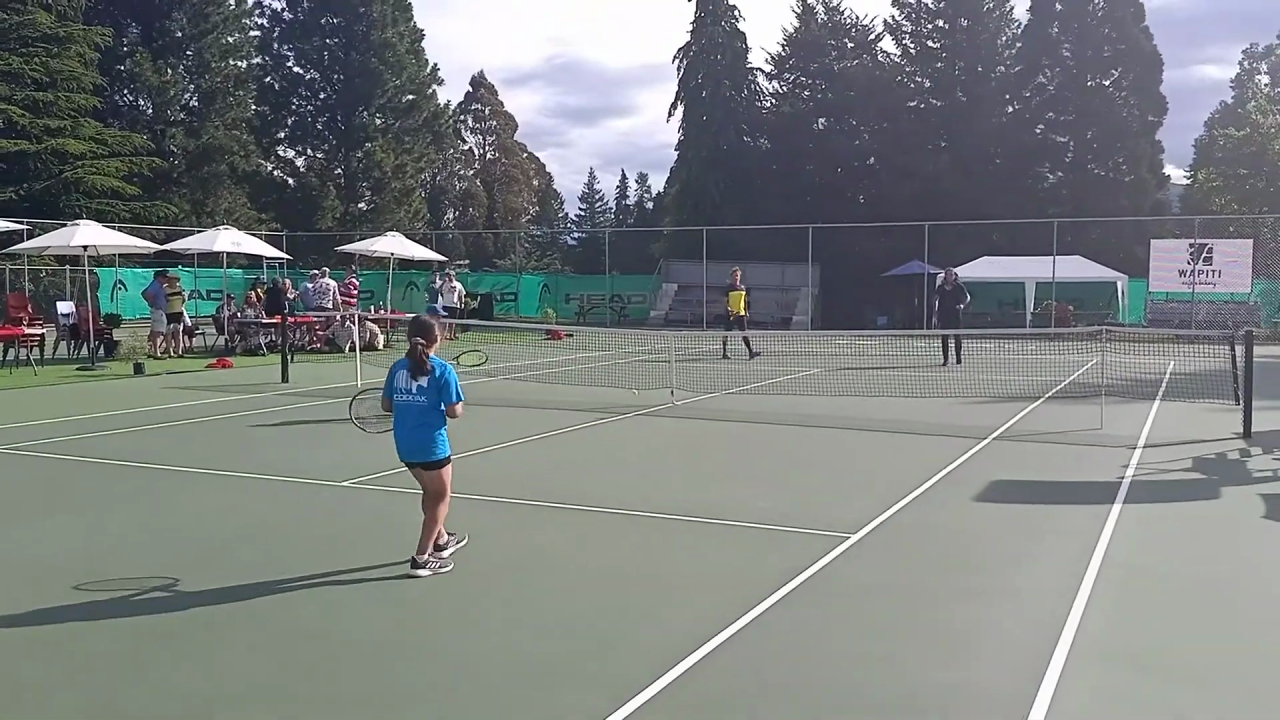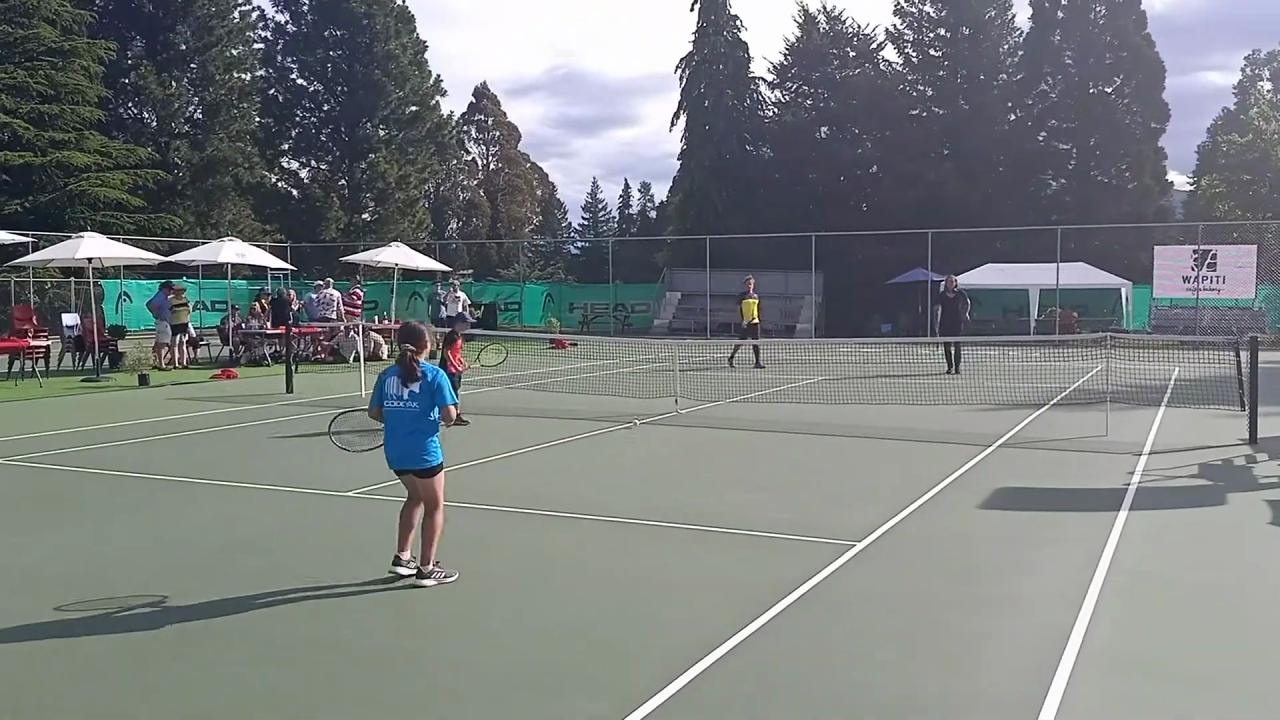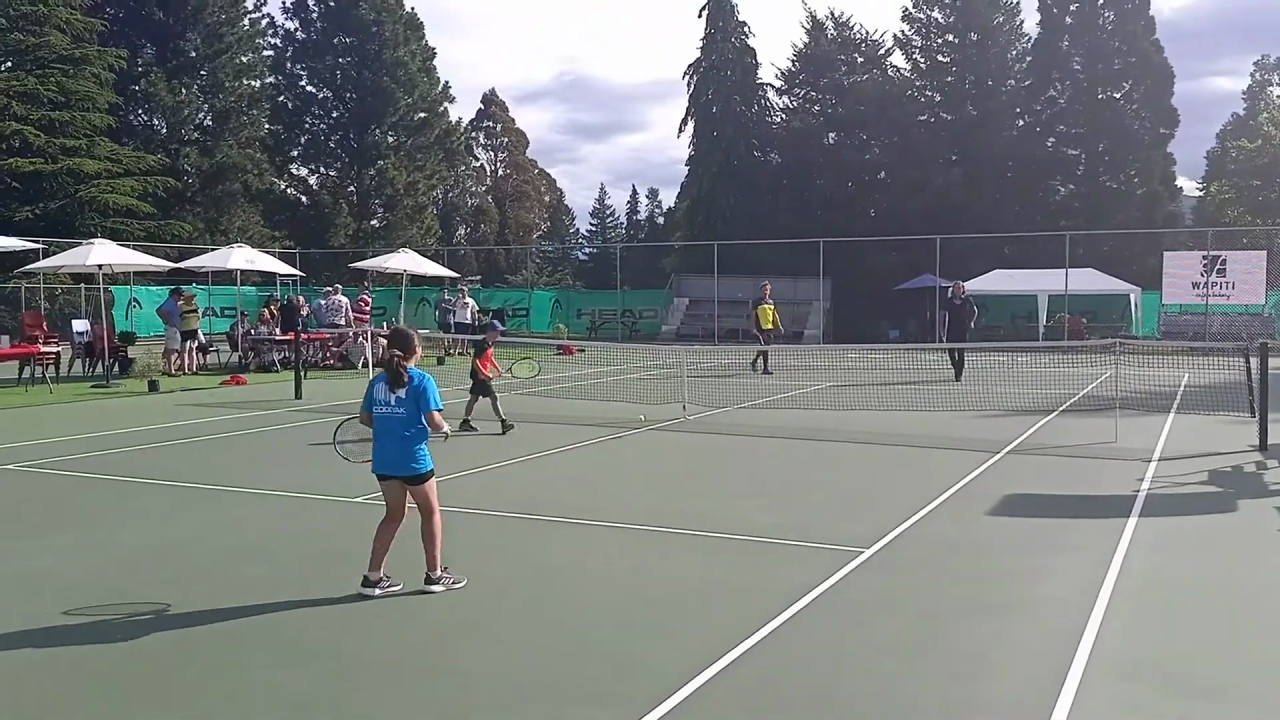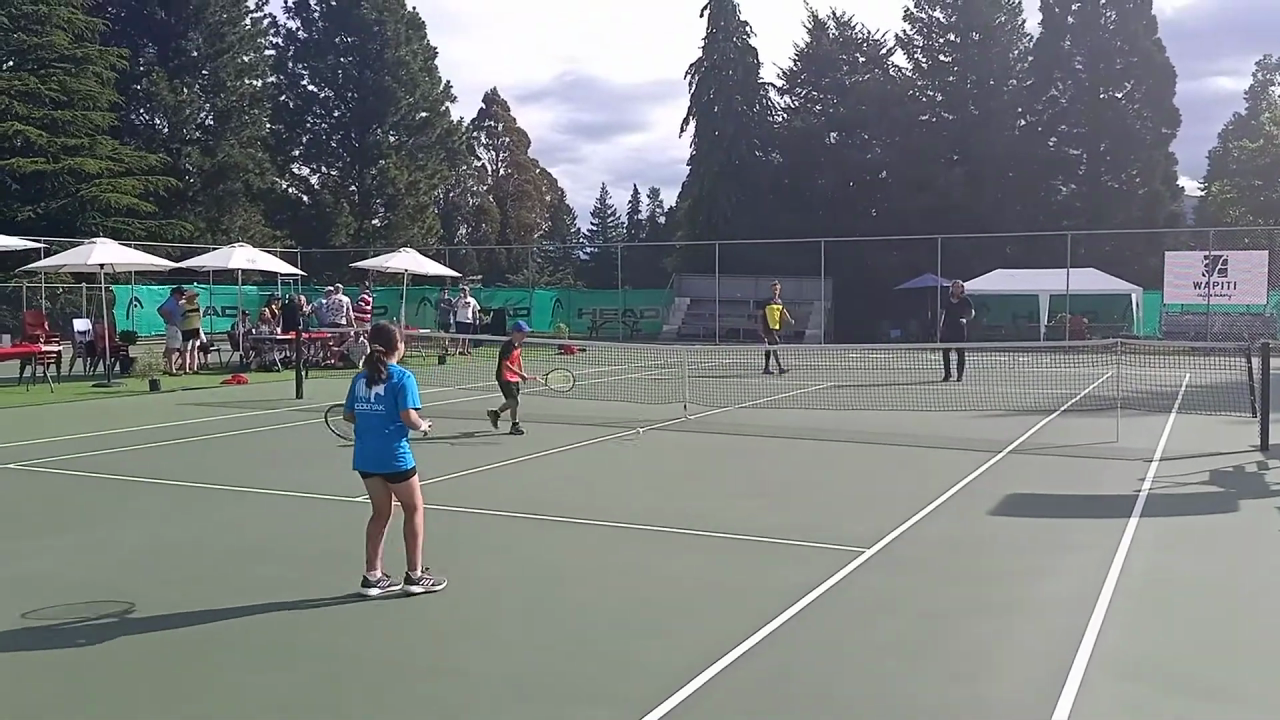
dt=0.2s
person 1, frame 1
left shoulder: (397, 367)
right shoulder: (443, 370)
left elbow: (387, 405)
right elbow: (453, 412)
right wrist: (460, 407)
left hip: (405, 444)
right hip: (431, 443)
left knee: (430, 491)
right knee: (441, 497)
left ankle: (440, 540)
right ankle: (421, 558)
person 1, frame 2
left shoulder: (386, 375)
right shoulder: (435, 375)
left elbow: (373, 413)
right elbow: (449, 416)
right wrist: (446, 420)
left hip: (395, 452)
right hip: (424, 451)
left knee: (415, 498)
right knee: (434, 506)
left ankle: (402, 558)
right ankle: (426, 569)
person 1, frame 3
left shoulder: (377, 381)
right shoulder: (422, 380)
left elbow: (365, 418)
right elbow: (433, 421)
right wrist: (444, 428)
left hip: (383, 459)
right hip: (413, 458)
left knee: (393, 514)
right knee: (431, 512)
left ankle: (373, 577)
right ankle: (434, 574)
person 1, frame 4
left shoulder: (360, 377)
right shoulder: (402, 377)
left elbow: (348, 415)
right elbow: (409, 419)
right wrist: (423, 425)
left hip: (365, 457)
right hip: (395, 455)
left knee: (381, 512)
right knee: (414, 510)
left ankle: (372, 576)
right ankle: (415, 575)
